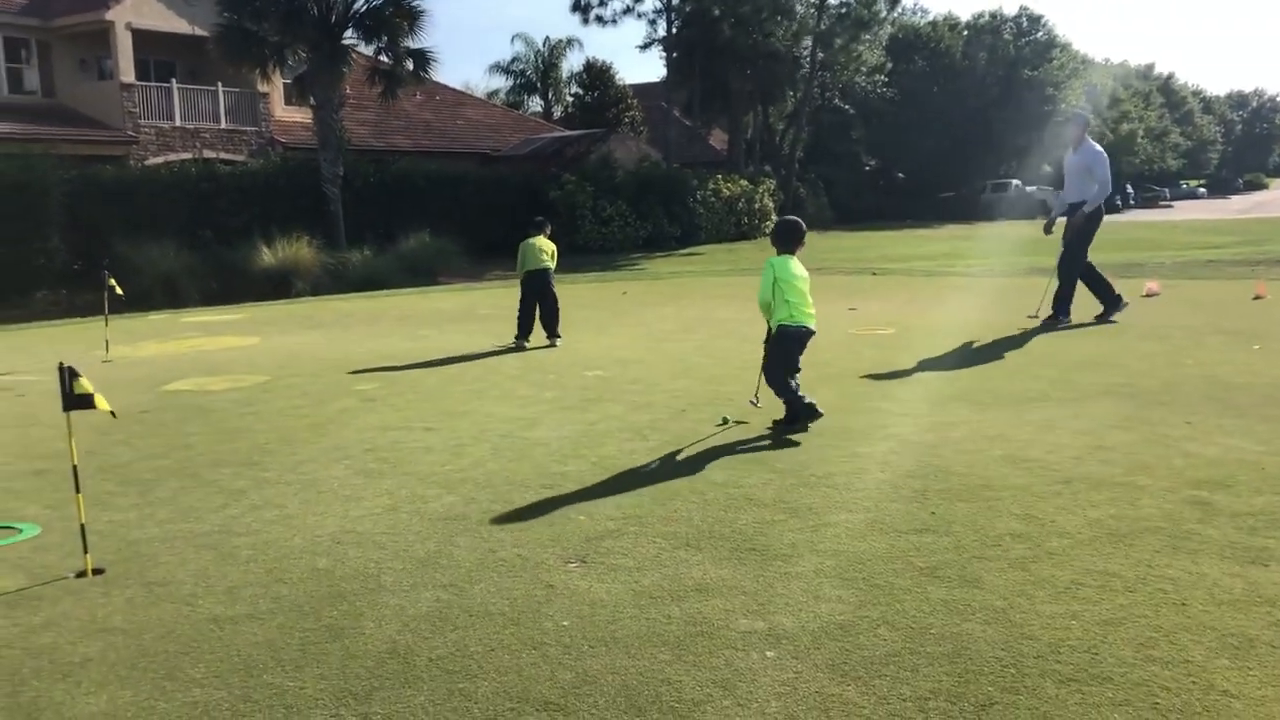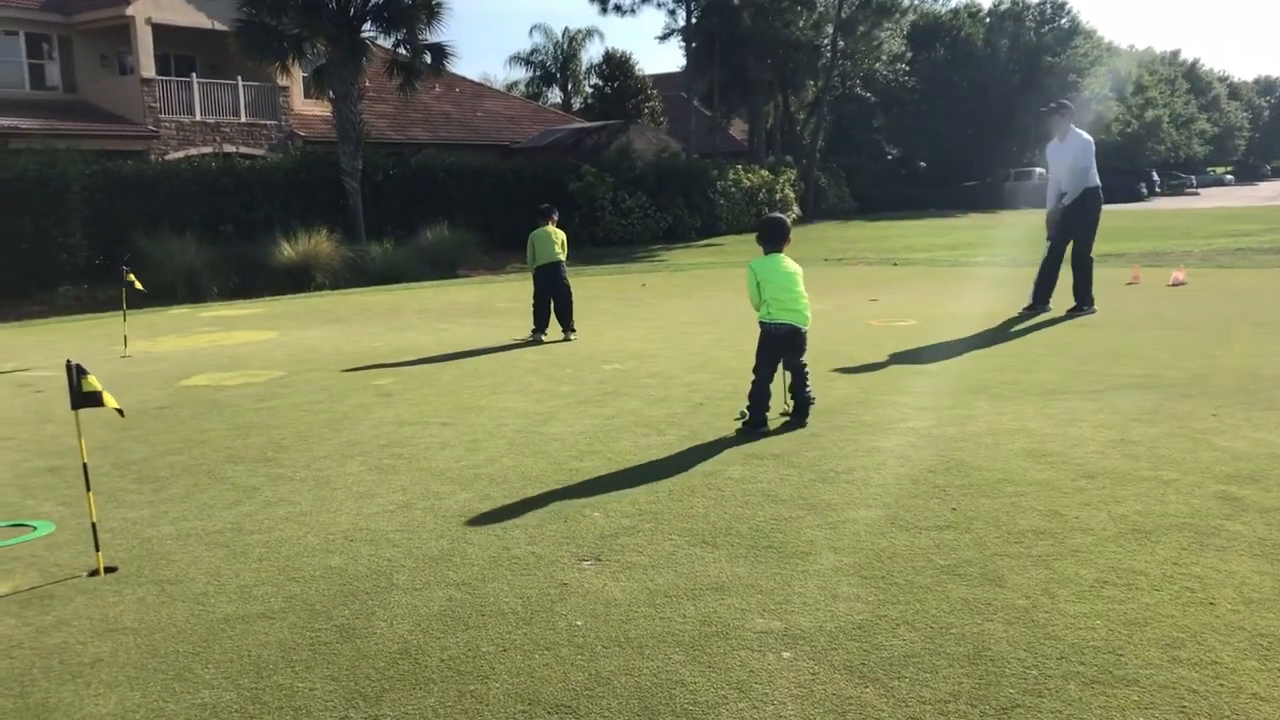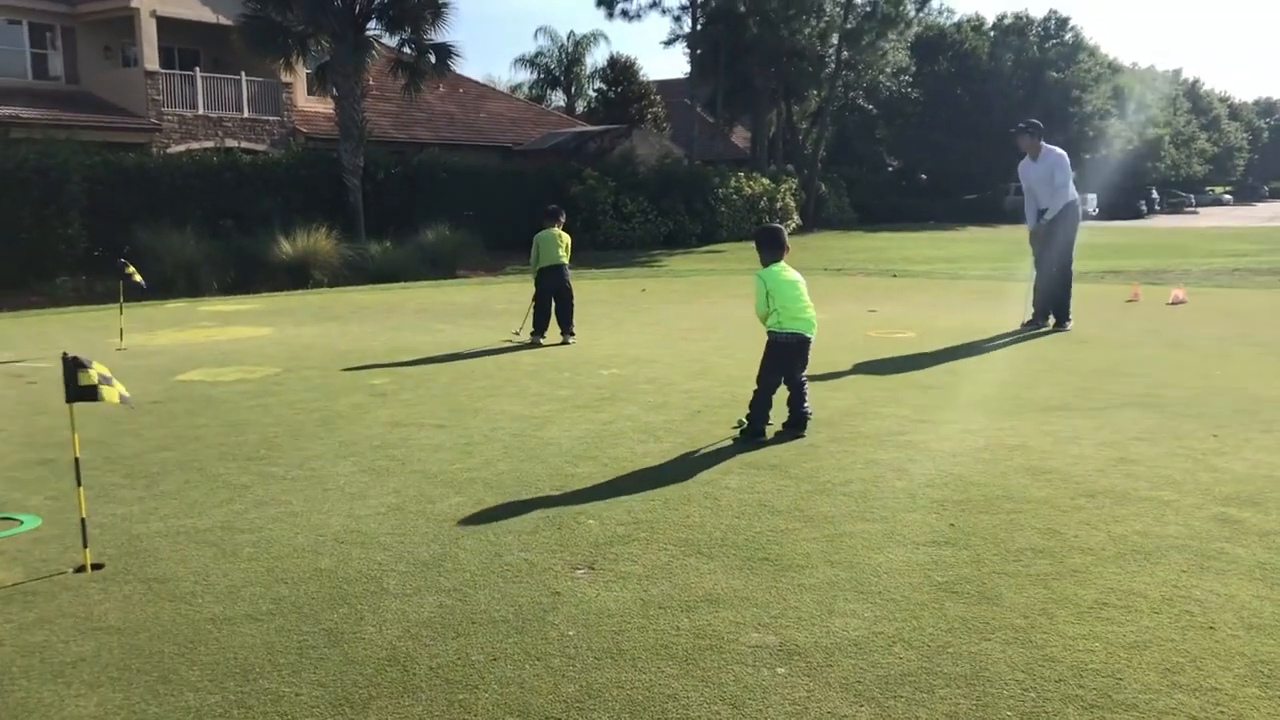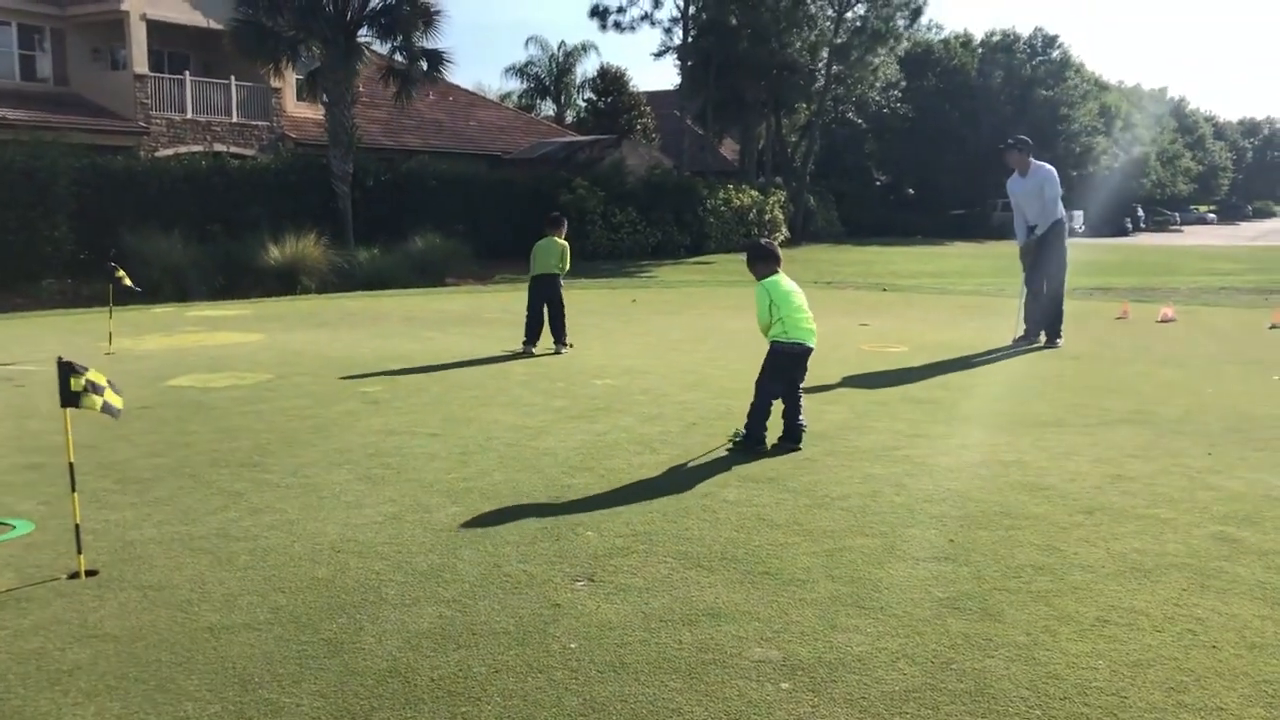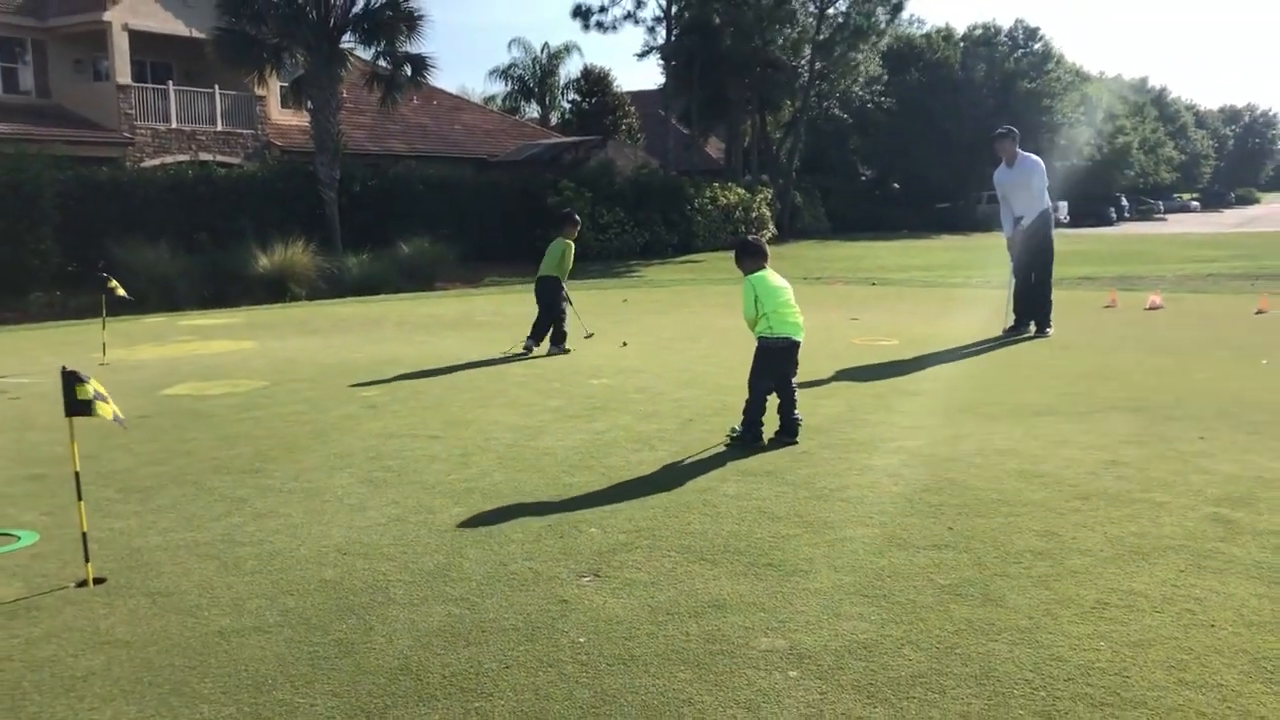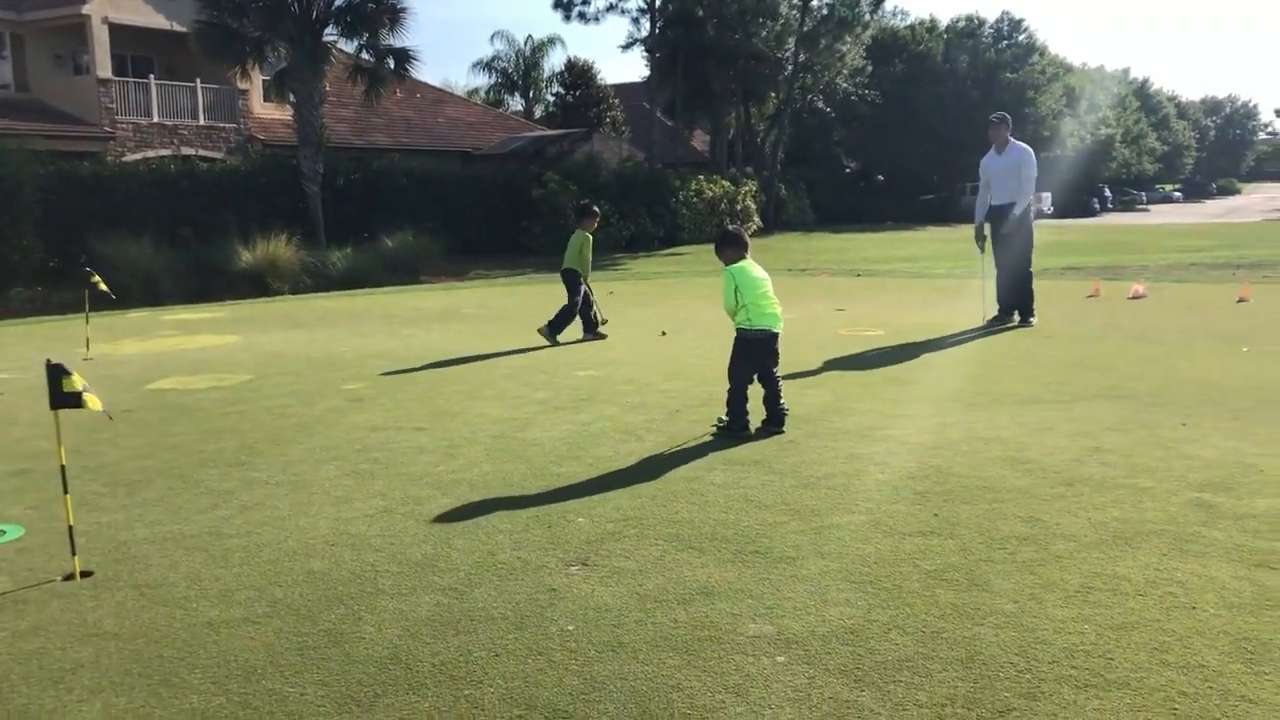
dt=0.4s
person 1, frame 1
left shoulder: (772, 264)
right shoulder: (801, 269)
left elbow: (766, 298)
left wrist: (770, 320)
right wrist: (774, 324)
left hip: (787, 326)
right hip: (805, 326)
left knee: (773, 371)
right knee: (787, 371)
left ankle: (802, 409)
right ankle: (795, 417)
person 1, frame 2
left shoulder: (755, 267)
right shoulder: (794, 267)
left elbow: (755, 301)
right elbow: (797, 296)
left hip: (773, 326)
right hip: (799, 325)
left knee: (763, 374)
right knee: (797, 367)
left ankle: (757, 420)
right ankle: (801, 410)
person 1, frame 3
left shoulder: (763, 277)
right shoulder: (796, 276)
left elbow: (762, 311)
right elbow: (800, 306)
left hip: (781, 336)
right hip: (805, 333)
left knee: (766, 383)
right knee: (797, 380)
left ankle: (755, 429)
right ankle: (797, 424)
person 1, frame 4
left shoulder: (765, 286)
right shoulder: (793, 285)
left elbow: (764, 320)
right elbow: (794, 316)
left wrist: (771, 336)
left hip: (784, 344)
right hip: (805, 343)
left knee: (764, 391)
right knee: (792, 391)
left ankle: (755, 439)
right ankle: (793, 436)
person 1, frame 5
left shoulder: (751, 281)
right shoulder: (781, 281)
left elbow: (750, 315)
right elbow: (785, 311)
left wrist: (758, 331)
left hip: (771, 340)
right hip: (793, 338)
left knee: (758, 388)
right knee: (787, 386)
left ankle: (751, 434)
right ankle: (789, 430)
person 1, frame 6
left shoulder: (731, 271)
right shoulder: (760, 272)
left elbow: (730, 305)
left wrist: (739, 321)
left hip: (750, 331)
right hip: (772, 329)
left knee: (738, 378)
right knee: (770, 376)
left ankle: (737, 423)
right ankle: (775, 420)
person 2, frame 1
left shoulder: (1095, 153)
right shoulder: (1070, 154)
left elbow: (1104, 188)
left wrist: (1083, 212)
right wrist: (1054, 216)
left hip: (1088, 212)
right hip: (1075, 212)
left knee: (1069, 262)
right knee: (1079, 262)
left ankle: (1061, 312)
right ankle: (1112, 301)
person 2, frame 2
left shoulder: (1083, 141)
right shoulder: (1052, 146)
left elbow: (1082, 178)
left wrist: (1060, 206)
right wrist: (1051, 209)
left hip: (1087, 197)
right hip: (1067, 199)
left knee: (1081, 251)
right knee: (1054, 249)
left ankle: (1085, 303)
right ankle: (1041, 300)
person 2, frame 3
left shoulder: (1057, 157)
right shoulder: (1023, 166)
left elbow: (1062, 193)
right elbow: (1030, 198)
left wrist: (1044, 222)
right wrist: (1032, 228)
left hip: (1066, 210)
right hip: (1044, 214)
left knee: (1061, 263)
right knee: (1042, 265)
left ankle: (1062, 316)
right ankle: (1041, 315)
person 2, frame 4
left shoulder: (1046, 172)
right shoulder: (1012, 183)
left elbow: (1052, 208)
right elbow: (1018, 215)
left wrist: (1035, 237)
right wrist: (1022, 244)
left hip: (1053, 228)
right hip: (1032, 232)
left knee: (1054, 282)
right knee: (1032, 284)
left ankle: (1054, 333)
right ankle: (1032, 331)
person 2, frame 5
left shoulder: (1033, 164)
right shoulder: (999, 174)
left elbow: (1038, 199)
right elbow: (1005, 206)
left wrist: (1022, 228)
right wrist: (1009, 235)
left hip: (1039, 220)
right hip: (1019, 224)
left knee: (1042, 274)
right knee: (1021, 275)
left ankle: (1043, 322)
right ankle: (1022, 321)
person 2, frame 6
left shoulder: (1023, 152)
right shoulder: (987, 160)
left elbow: (1028, 187)
right elbow: (983, 193)
left wrist: (1014, 215)
right wrist: (979, 224)
left hip: (1020, 212)
right hip: (997, 213)
left knee: (1021, 265)
right knee: (1003, 266)
left ankle: (1027, 313)
right ankle: (1006, 311)
